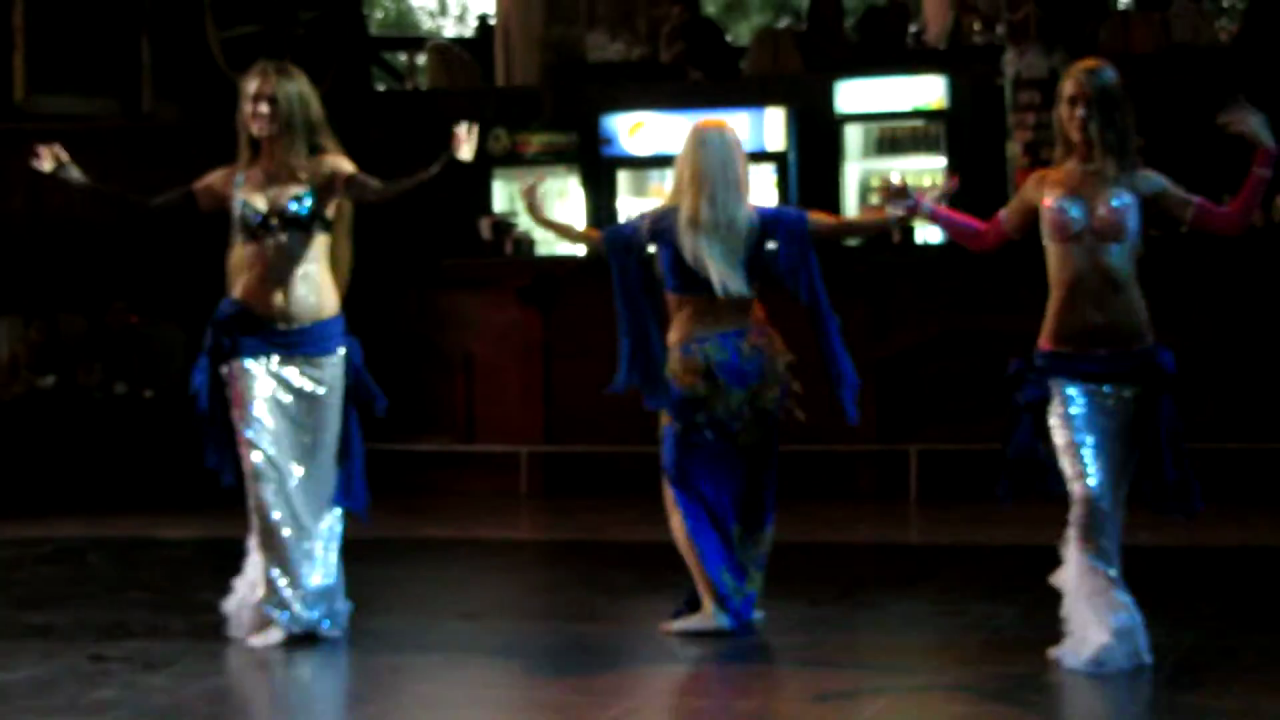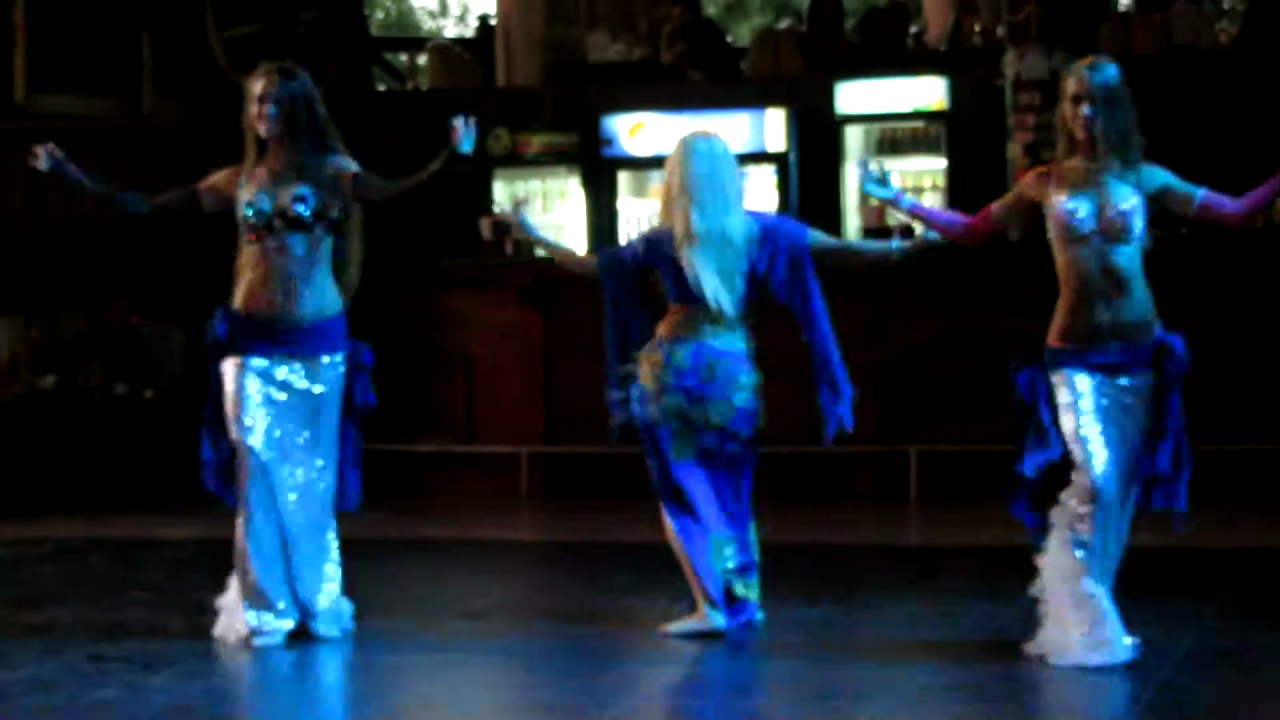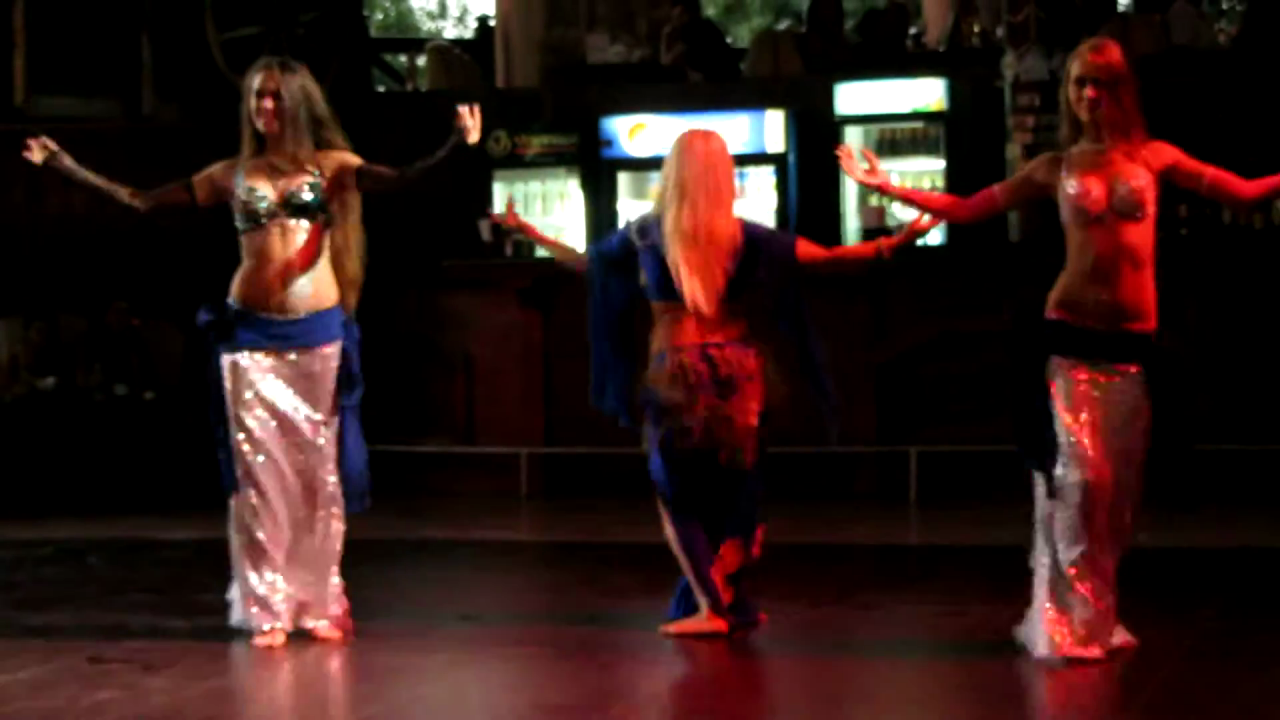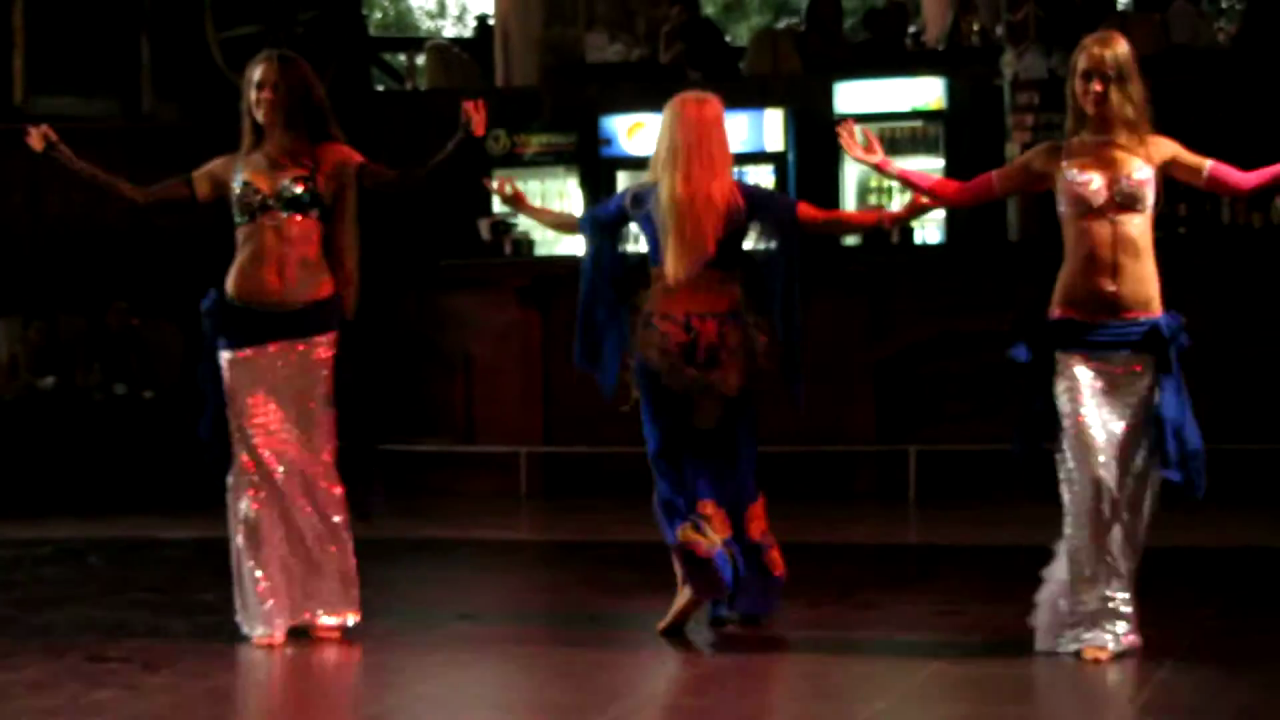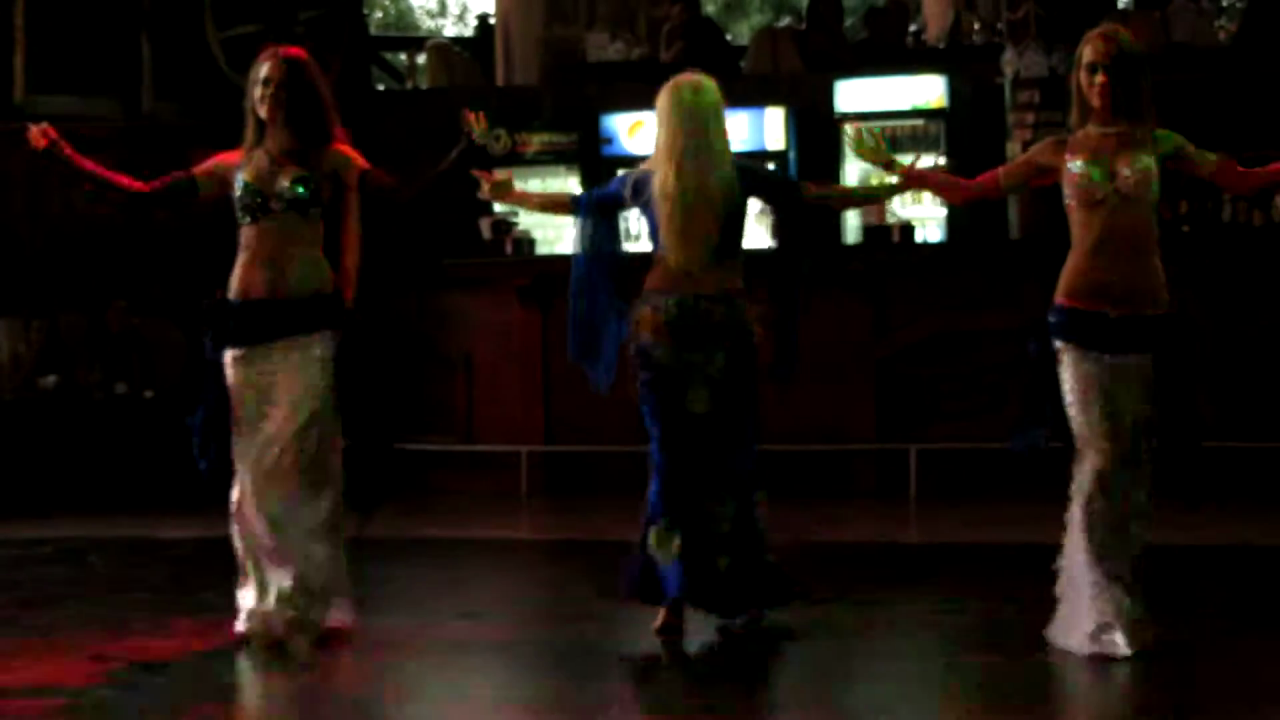
dt=0.2s
person 1, frame 1
left shoulder: (1140, 183)
right shoulder: (1043, 186)
left elbow: (1228, 222)
right elbow: (987, 238)
right wrist: (923, 204)
left hip: (1132, 358)
right hip: (1065, 361)
left knee: (1111, 498)
right knee: (1090, 495)
left ankle: (1099, 615)
right ankle: (1106, 631)
person 1, frame 2
left shoulder: (1144, 177)
right shoulder: (1045, 184)
right elbow: (970, 229)
right wrist: (893, 197)
left hip: (1141, 355)
right hip: (1074, 357)
left knee: (1119, 493)
right knee: (1093, 484)
left ankle: (1090, 619)
right ankle: (1085, 627)
person 1, frame 3
left shoulder: (1154, 157)
right shoulder: (1053, 168)
right elbow: (965, 210)
right wrist: (885, 185)
left hip: (1133, 341)
right hip: (1070, 337)
left knee: (1119, 483)
right knee: (1082, 477)
left ankle: (1097, 616)
right ankle: (1068, 621)
person 1, frame 4
left shoulder: (1154, 150)
right shoulder: (1052, 157)
right elbow: (962, 194)
right wrist: (886, 166)
left hip: (1143, 331)
right hip: (1076, 331)
left knee: (1133, 478)
right knee: (1092, 475)
left ankle: (1112, 613)
right ankle: (1091, 619)
person 1, frame 5
left shoulder: (1158, 144)
right shoulder: (1058, 150)
right elbow: (971, 190)
right wrist: (898, 168)
left hip: (1146, 320)
right hip: (1081, 320)
left knee: (1133, 467)
right knee: (1099, 465)
left ankle: (1115, 609)
right ankle: (1101, 619)
person 2, frame 1
left shoulder: (325, 169)
right shoulder: (231, 180)
left elbow: (385, 194)
right elbow: (149, 209)
left wrist: (450, 163)
right wrist: (76, 176)
left hip: (318, 337)
right hip: (253, 338)
left knee: (316, 475)
right knee: (268, 470)
left ankle: (316, 600)
right ankle: (281, 603)
person 2, frame 2
left shoulder: (330, 170)
right shoulder: (236, 180)
left elbow: (387, 191)
right elbow: (148, 209)
left wrist: (449, 159)
right wrist: (70, 173)
left hip: (319, 337)
right hip: (252, 338)
left knee: (312, 474)
right knee: (255, 471)
left ankle: (316, 603)
right ankle: (267, 608)
person 2, frame 3
left shoulder: (330, 164)
right shoulder: (232, 173)
left elbow: (400, 182)
right elbow: (143, 202)
left wrist: (459, 147)
right wrist: (64, 165)
left hip: (317, 330)
right hip: (250, 332)
left knee: (316, 470)
right knee: (258, 469)
left ankle: (320, 604)
right ankle: (268, 608)
person 2, frame 4
left shoulder: (330, 158)
right shoulder: (230, 168)
left elbow: (406, 183)
right elbow: (144, 198)
left wrist: (464, 141)
right wrist: (63, 156)
left hip: (312, 324)
right hip: (246, 325)
left knee: (313, 463)
right knee: (257, 466)
left ankle: (325, 604)
right ankle: (270, 608)
person 2, frame 5
left shoulder: (331, 159)
right shoulder: (232, 164)
right elbow: (147, 193)
left wrist: (463, 149)
right wrist: (63, 152)
left hip: (311, 320)
right hip: (248, 322)
left knee: (307, 459)
right knee: (256, 465)
left ankle: (317, 603)
right ankle: (266, 604)
person 3, frame 1
left shoulder: (665, 222)
right shoulder: (758, 219)
left elbow: (595, 243)
right elbow: (842, 229)
left wrist: (541, 216)
right wrist: (902, 215)
left hip: (694, 361)
right hip: (754, 358)
left knee: (689, 487)
right knee: (750, 485)
left ankle: (716, 605)
right ankle: (743, 597)
person 3, frame 2
left shoulder: (662, 239)
right shoulder: (759, 230)
left elbow: (589, 267)
right elbow: (842, 248)
left wrist: (529, 235)
right wrist: (906, 245)
left hip: (673, 366)
right hip: (733, 369)
left knee: (679, 492)
right knee: (729, 490)
left ankle: (712, 605)
right ankle: (740, 597)
person 3, frame 3
left shoulder: (648, 230)
right shoulder: (741, 232)
left elbow: (584, 261)
right elbow: (822, 257)
left wrist: (529, 233)
right wrist: (899, 241)
left hip: (677, 372)
right hip: (735, 369)
left knee: (680, 492)
right knee: (733, 490)
left ankle: (710, 607)
right ankle: (735, 602)
person 3, frame 4
left shoulder: (644, 197)
right shoulder: (739, 196)
left elbow: (578, 224)
right elbow: (824, 222)
left wrist: (523, 207)
right wrist: (900, 215)
left hip: (663, 337)
right hip: (726, 336)
left knee: (675, 464)
right knee: (732, 463)
left ankle: (694, 577)
right ankle: (744, 594)
person 3, frame 5
left shoulder: (643, 180)
right shoulder: (739, 176)
left elbow: (574, 204)
right elbow: (825, 199)
left wrist: (511, 196)
right wrist: (896, 189)
left hip: (660, 321)
right hip: (724, 321)
left knee: (673, 457)
right knee: (730, 459)
left ankle: (673, 592)
right ankle: (740, 597)
